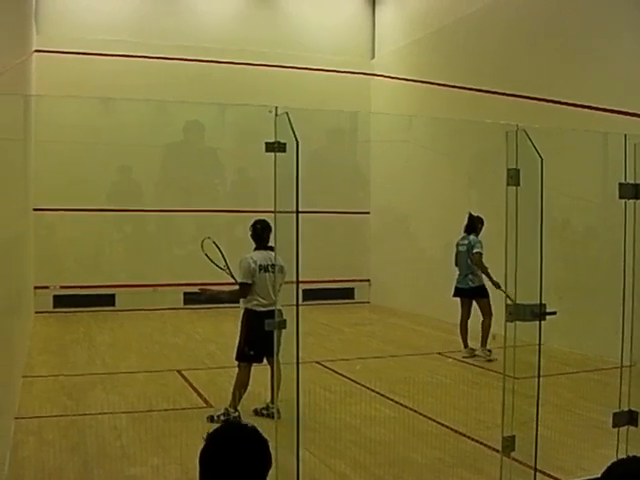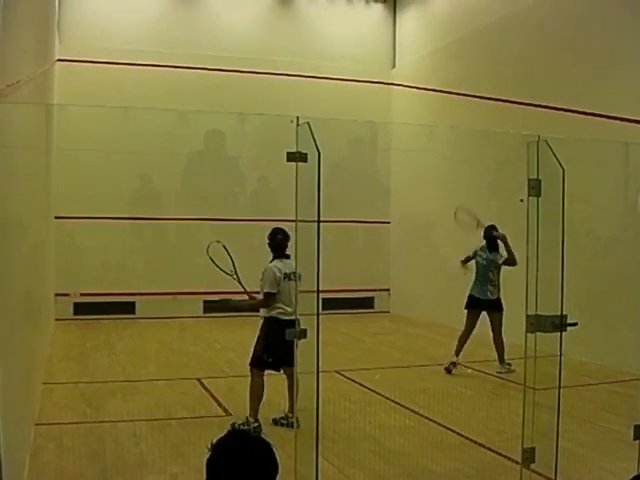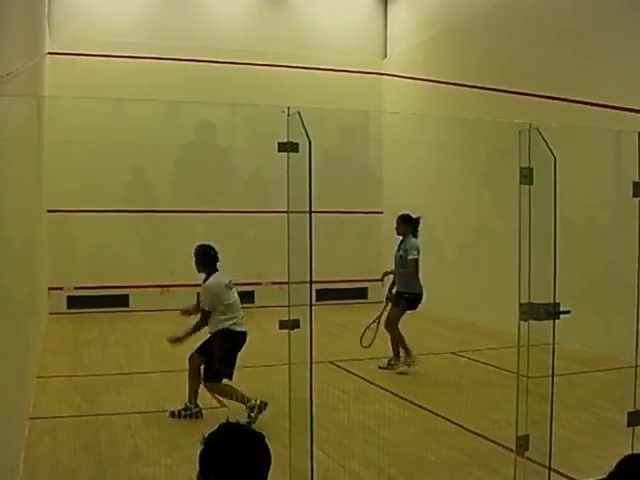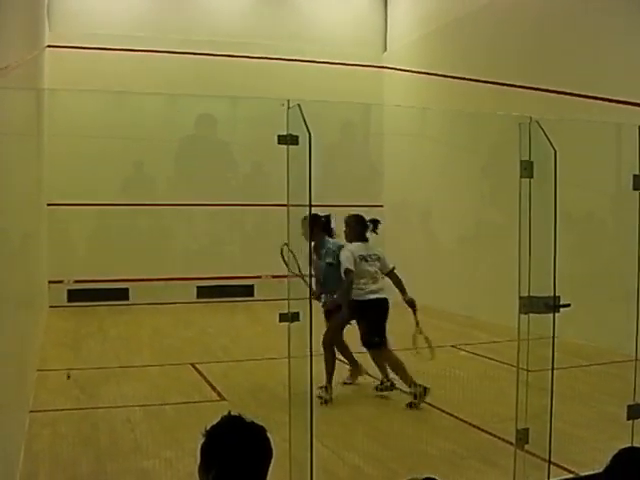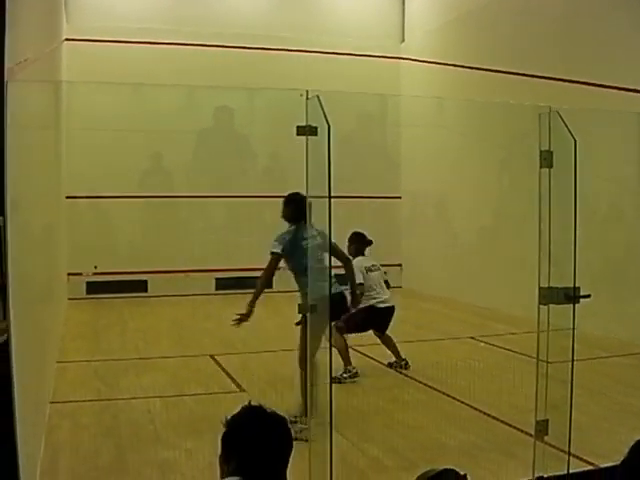
dt=1s
person 1, frame 1
left shoulder: (249, 260)
right shoulder: (278, 260)
left elbow: (243, 293)
right elbow: (275, 289)
left wrist: (215, 293)
left hip: (255, 315)
right hip: (273, 314)
left knee: (244, 364)
right knee: (274, 361)
left ankle: (232, 410)
right ankle: (273, 406)
person 1, frame 2
left shoulder: (272, 269)
right shoulder: (294, 267)
left elbow: (267, 303)
left wrist: (239, 304)
right wrist: (257, 300)
left hip: (275, 323)
right hip: (291, 322)
left knee: (257, 370)
right knee: (290, 370)
left ankle: (253, 420)
right ankle: (291, 416)
person 1, frame 3
left shoulder: (210, 285)
right shoulder: (217, 279)
left elbow: (204, 320)
left wrist: (184, 336)
right wrist: (196, 309)
left hip: (230, 334)
right hip: (223, 332)
left knee: (211, 383)
right knee: (194, 360)
left ankle: (252, 404)
right ankle: (192, 407)
person 1, frame 4
left shoulder: (349, 250)
right shoulder: (375, 252)
left elbow: (349, 278)
right elbow: (392, 275)
left wrist: (345, 304)
right wrist: (405, 296)
left hip: (364, 304)
right hip: (381, 302)
left knee: (381, 350)
right knee: (377, 346)
left ankle: (415, 388)
right ankle: (386, 380)
person 1, frame 5
left shoulder: (356, 264)
right shoulder: (373, 263)
left elbow: (360, 292)
right elbow: (386, 285)
left wrist: (347, 313)
left hip: (372, 308)
right hip: (388, 307)
left knee: (337, 330)
right knee: (380, 332)
left ankle: (349, 369)
right ankle: (401, 360)
person 2, frame 1
left shoulder: (460, 241)
right shoulder: (475, 241)
right elbow: (478, 262)
right wrist: (492, 279)
left hip: (462, 283)
right hip: (475, 284)
left knee: (464, 316)
right knee: (487, 315)
left ankle: (466, 349)
right ankle: (483, 348)
person 2, frame 2
left shoulder: (480, 250)
right shoulder: (494, 255)
left elbow: (466, 259)
right elbow: (513, 262)
left wrist: (464, 262)
right wrist: (506, 243)
left hip: (476, 295)
right hip: (491, 298)
left knee: (467, 329)
right knee: (497, 332)
left ankle: (454, 358)
right ankle: (502, 364)
person 2, frame 3
left shoulder: (411, 245)
right shoulder: (402, 244)
left elbow: (412, 271)
left wrist: (391, 271)
right wrist: (390, 289)
left hip: (410, 292)
right hip: (402, 291)
left knee: (391, 324)
right knee: (390, 323)
left ankle: (408, 355)
right ankle: (396, 359)
person 2, frame 4
left shoulder: (336, 247)
right shoulder: (314, 251)
left wrist: (336, 297)
right wrist: (318, 292)
right hip: (331, 301)
left knee: (327, 342)
right knee: (335, 341)
left ankle: (328, 386)
right ankle: (356, 367)
person 2, frame 5
left shoulder: (286, 238)
right shoulder: (319, 234)
left elbow: (268, 275)
right elbow: (347, 261)
left wrist: (250, 307)
right wrist: (354, 293)
left hip: (317, 302)
right hip: (334, 297)
left knee: (306, 360)
right knee: (306, 356)
left ankle: (306, 420)
right ankle: (305, 413)
